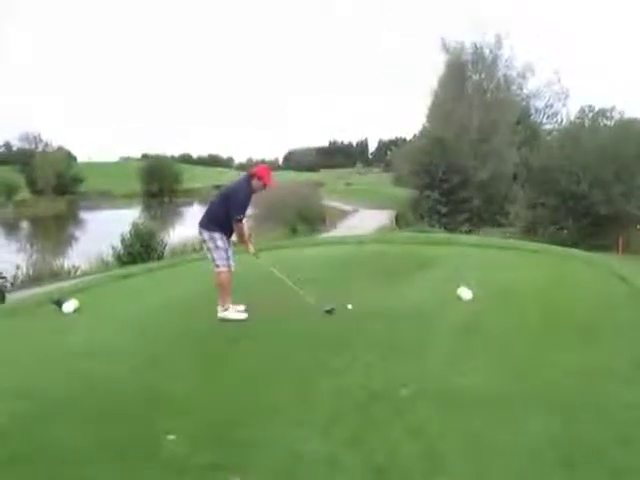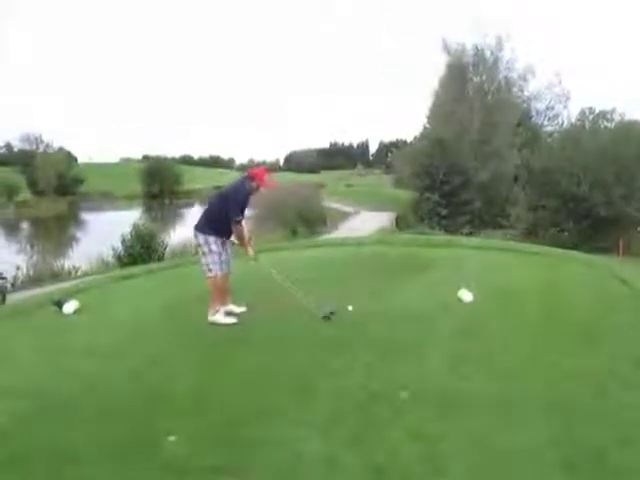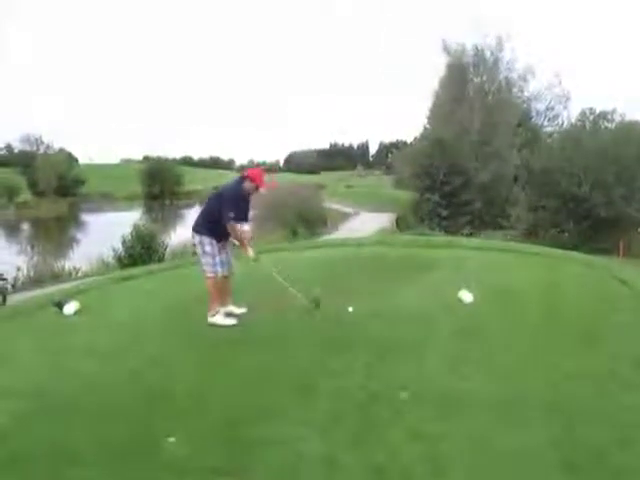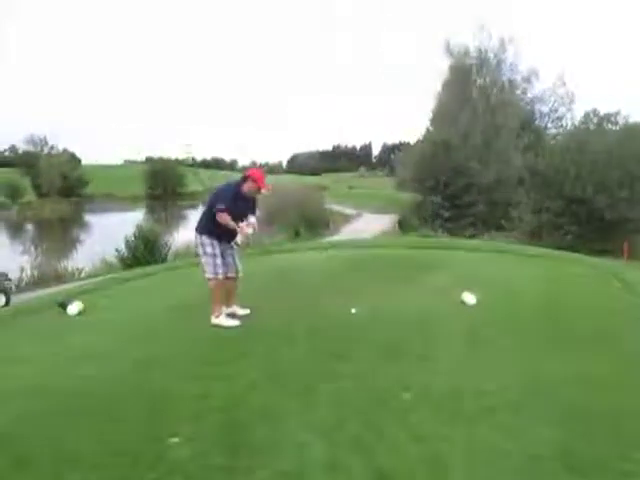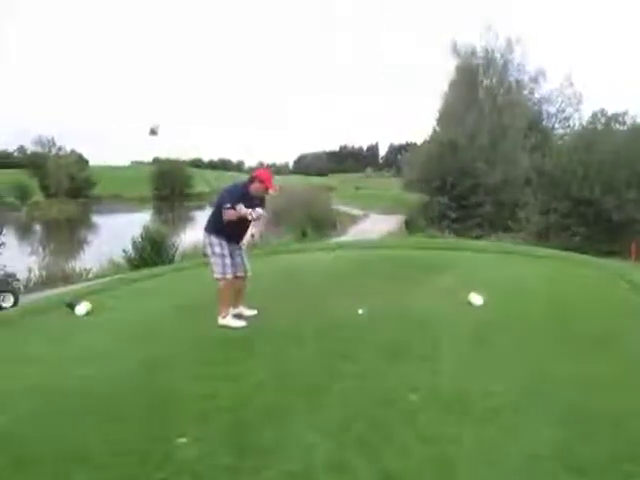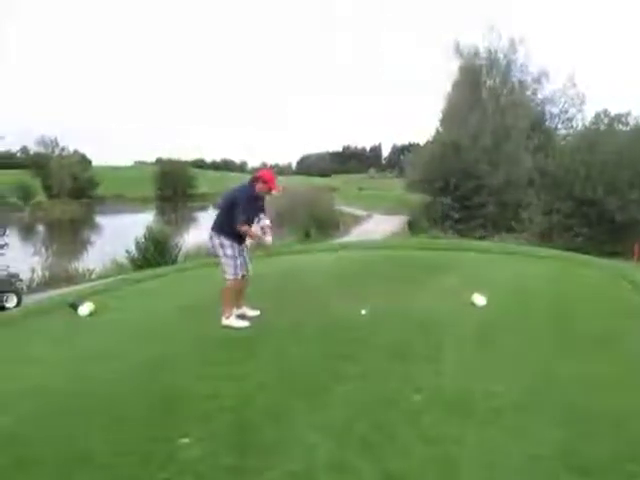
dt=0.2s
person 1, frame 1
left shoulder: (244, 187)
right shoulder: (241, 192)
left elbow: (238, 219)
right elbow: (237, 223)
left wrist: (246, 236)
right wrist: (246, 243)
left hip: (220, 229)
right hip: (211, 229)
left knee: (227, 267)
right knee: (223, 268)
left ankle: (225, 303)
right ankle: (224, 309)
person 1, frame 2
left shoulder: (242, 191)
right shoulder: (237, 193)
left elbow: (238, 222)
right elbow: (236, 225)
left wrist: (246, 241)
right wrist: (246, 246)
left hip: (219, 233)
right hip: (207, 233)
left knee: (224, 270)
right knee: (216, 272)
left ankle: (225, 304)
right ankle: (214, 312)
person 1, frame 3
left shoulder: (244, 197)
right shoulder: (230, 192)
left elbow: (242, 222)
right elbow: (230, 223)
left wrist: (247, 242)
right wrist: (245, 247)
left hip: (220, 236)
right hip: (205, 234)
left knee: (226, 271)
right knee: (215, 274)
left ankle: (226, 305)
right ankle: (213, 314)
person 1, frame 4
left shoulder: (250, 198)
right shoulder: (226, 190)
left elbow: (251, 217)
right elbow: (221, 217)
left wrist: (250, 222)
right wrist: (237, 227)
left hip: (226, 239)
right hip: (208, 236)
left knee: (234, 273)
right knee: (217, 275)
left ankle: (230, 307)
right ankle: (217, 315)
person 1, frame 5
left shoulder: (258, 197)
right shoulder: (233, 191)
left elbow: (260, 213)
right elbow: (227, 215)
left wrist: (255, 213)
right wrist: (243, 213)
left hip: (234, 239)
right hip: (216, 236)
left knee: (242, 273)
right knee: (226, 276)
left ankle: (237, 307)
right ankle: (224, 316)
person 1, frame 6
left shoulder: (258, 196)
right shoulder: (242, 195)
left elbow: (260, 215)
right elbow: (242, 227)
right wrist: (259, 237)
left hip: (234, 237)
right hip: (222, 236)
left knee: (244, 273)
right knee: (233, 275)
left ankle: (239, 307)
right ankle: (227, 316)
